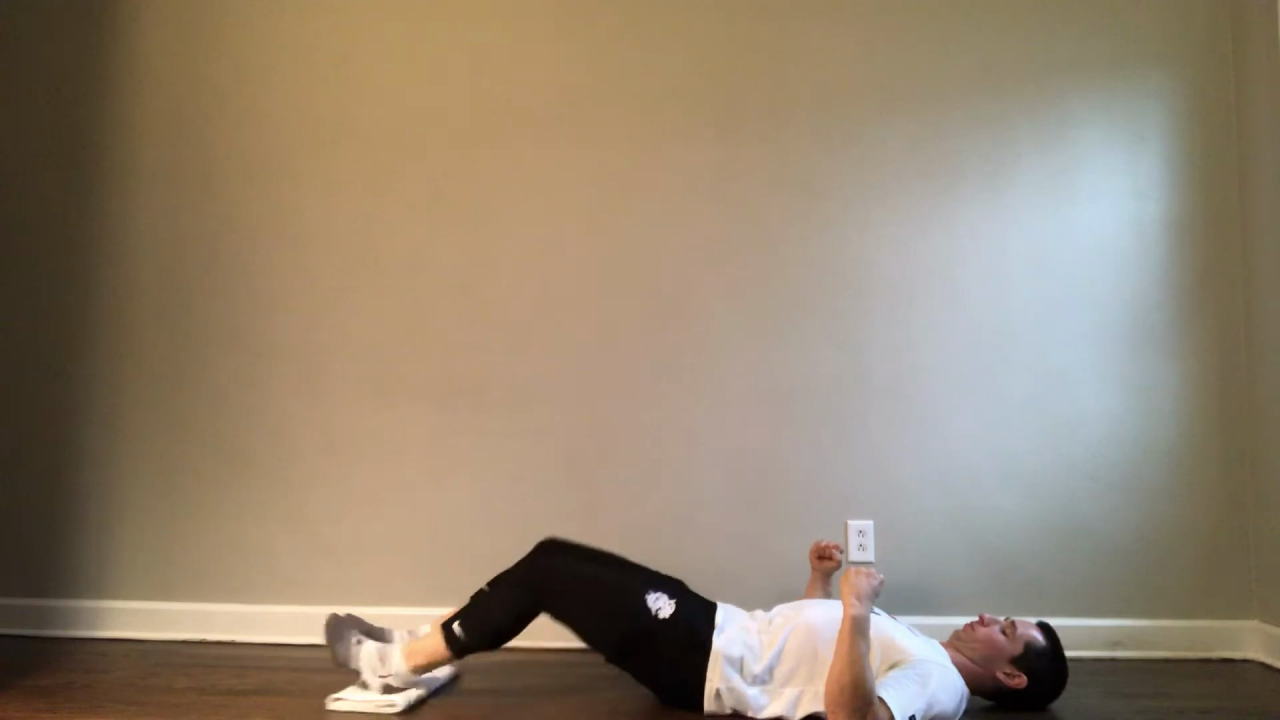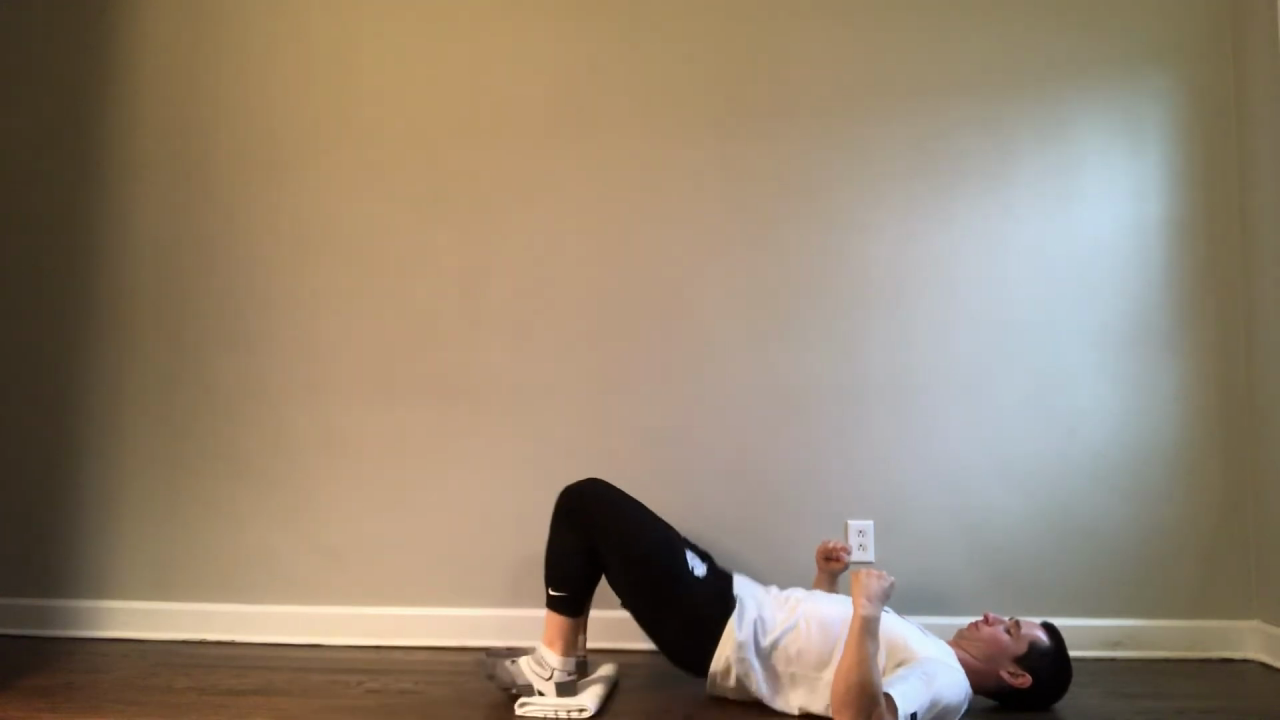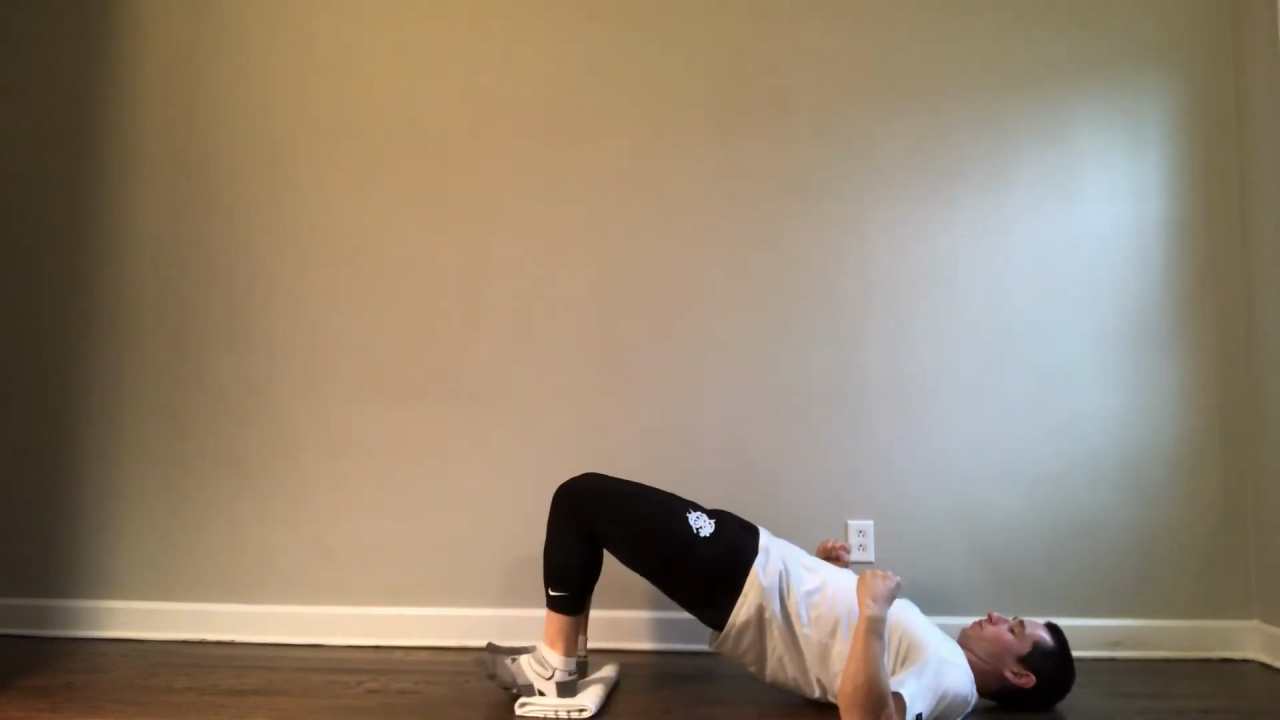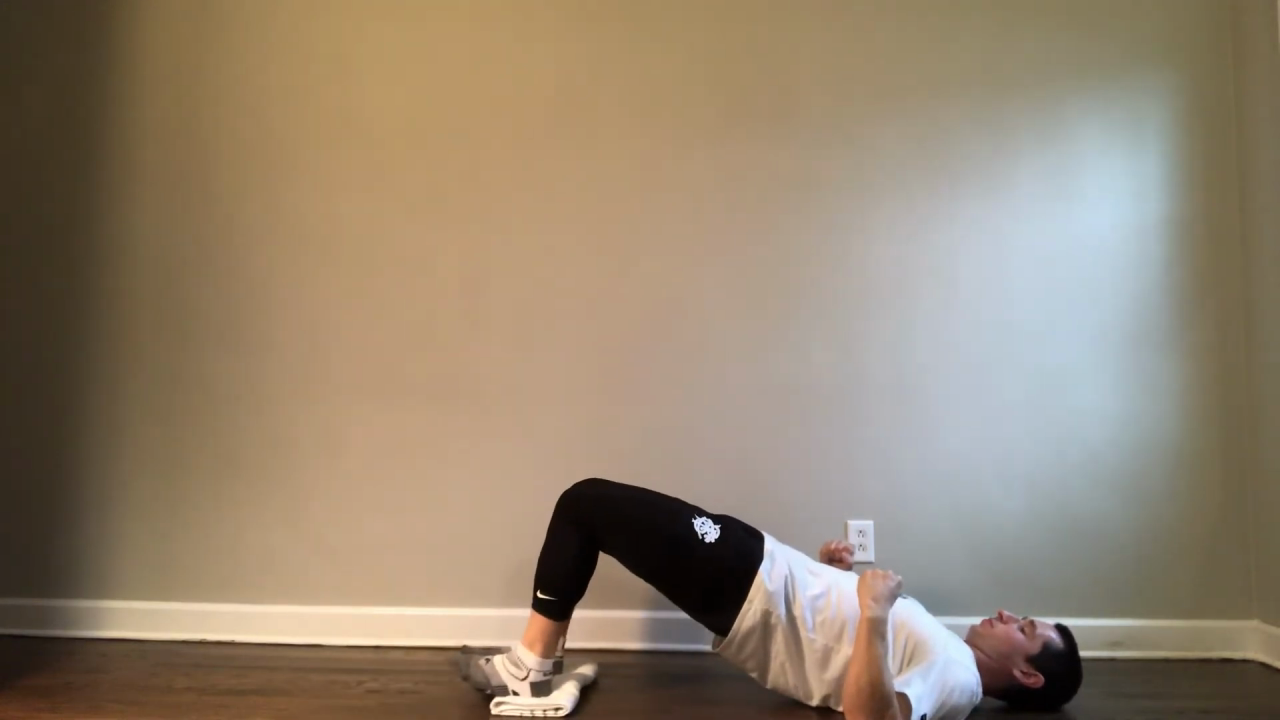
dt=1s
person 1, frame 1
right shoulder: (924, 655)
left wrist: (854, 610)
right wrist: (821, 580)
right hip: (720, 626)
left knee: (547, 573)
right knee: (556, 561)
right ankle: (411, 647)
person 1, frame 2
right shoulder: (930, 656)
left wrist: (866, 611)
right wrist: (827, 580)
left hip: (724, 635)
right hip: (737, 608)
left knee: (585, 502)
right knee: (591, 502)
left ankle: (553, 668)
right ankle: (555, 664)
person 1, frame 3
right shoulder: (939, 656)
left wrist: (873, 612)
right wrist: (833, 575)
left hip: (745, 579)
right hip: (750, 564)
left knee: (580, 498)
right knee: (586, 498)
left ankle: (555, 667)
right ankle: (560, 661)
person 1, frame 4
right shoulder: (944, 654)
left wrist: (874, 613)
right wrist: (838, 577)
left hip: (753, 589)
right hip: (761, 570)
left knee: (585, 504)
right knee: (588, 502)
left ankle: (531, 665)
right ankle: (532, 662)
